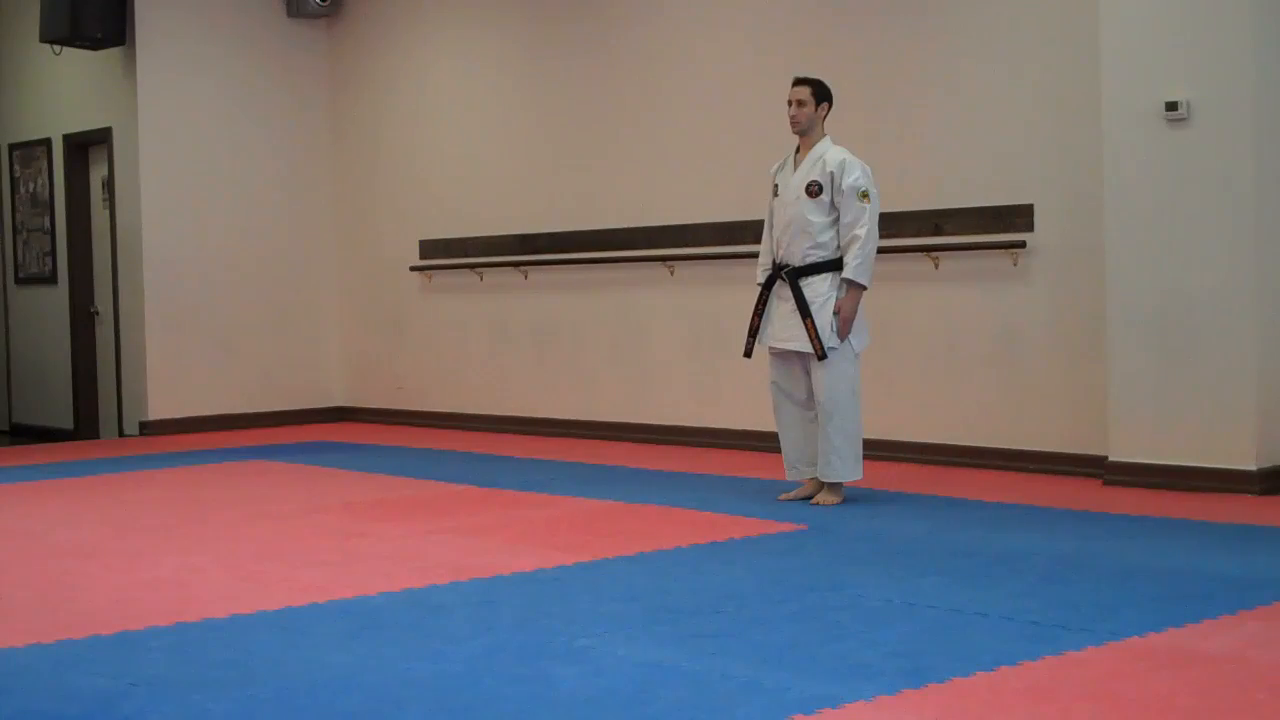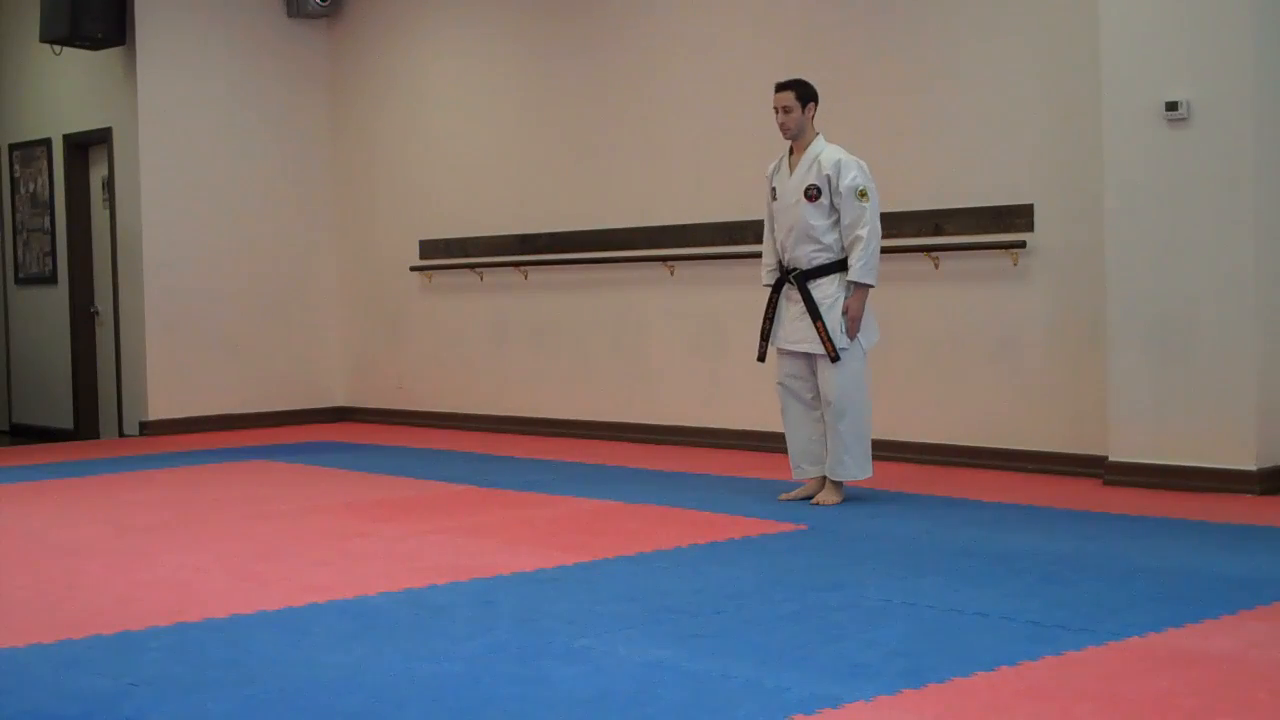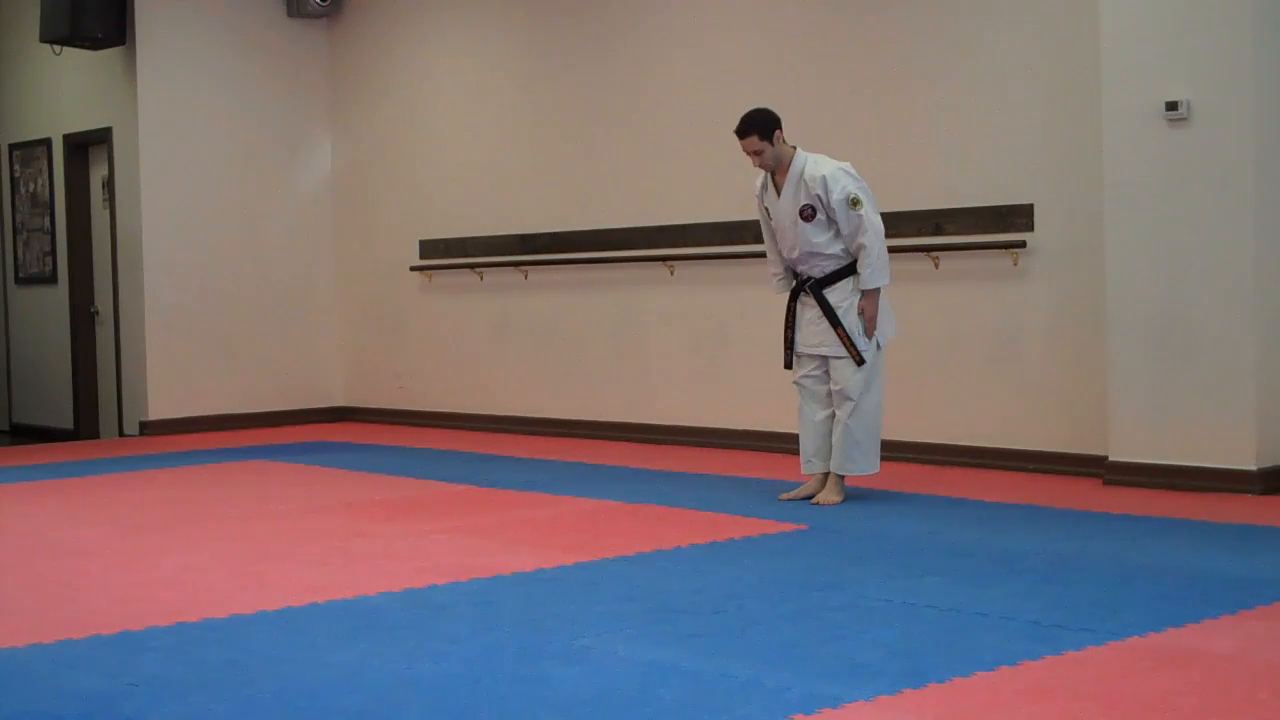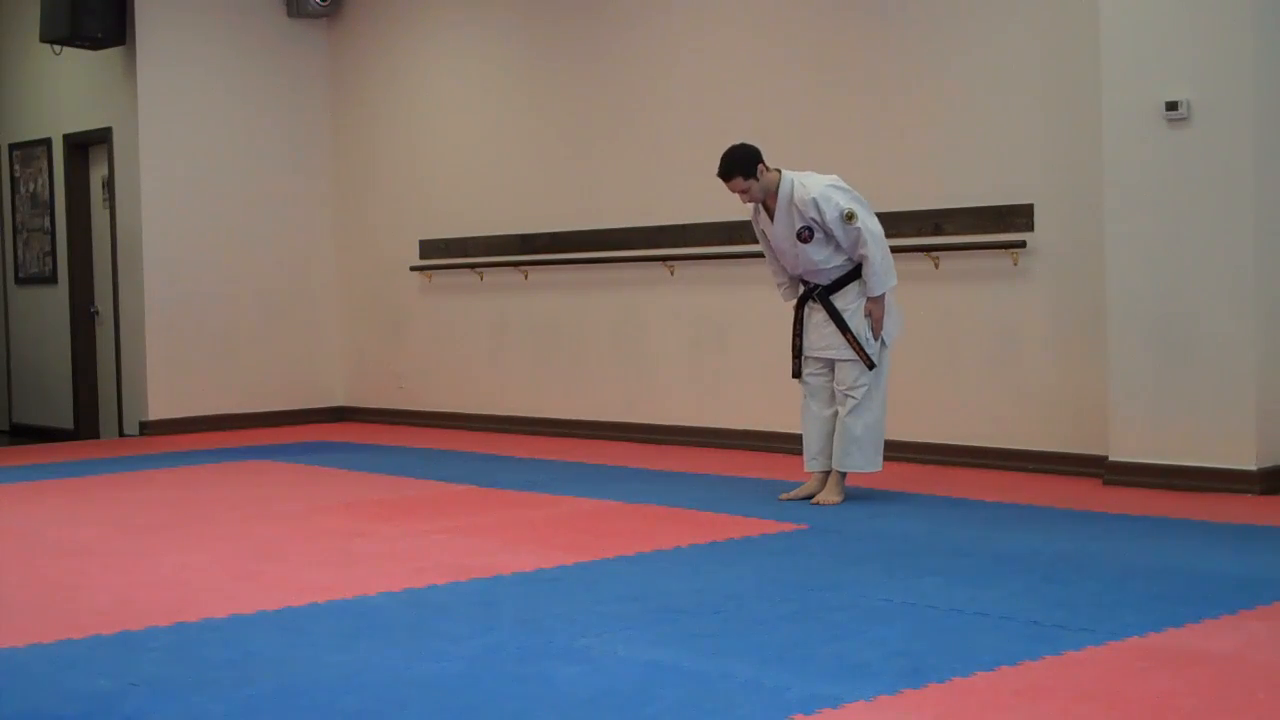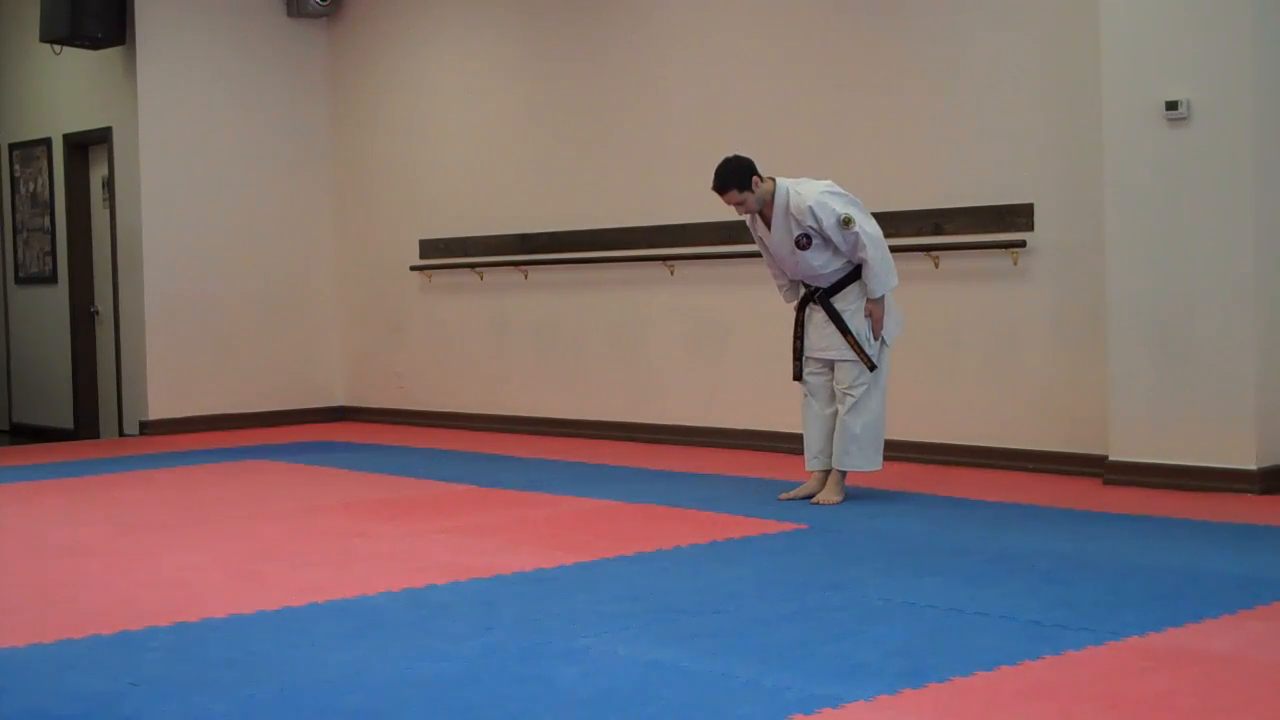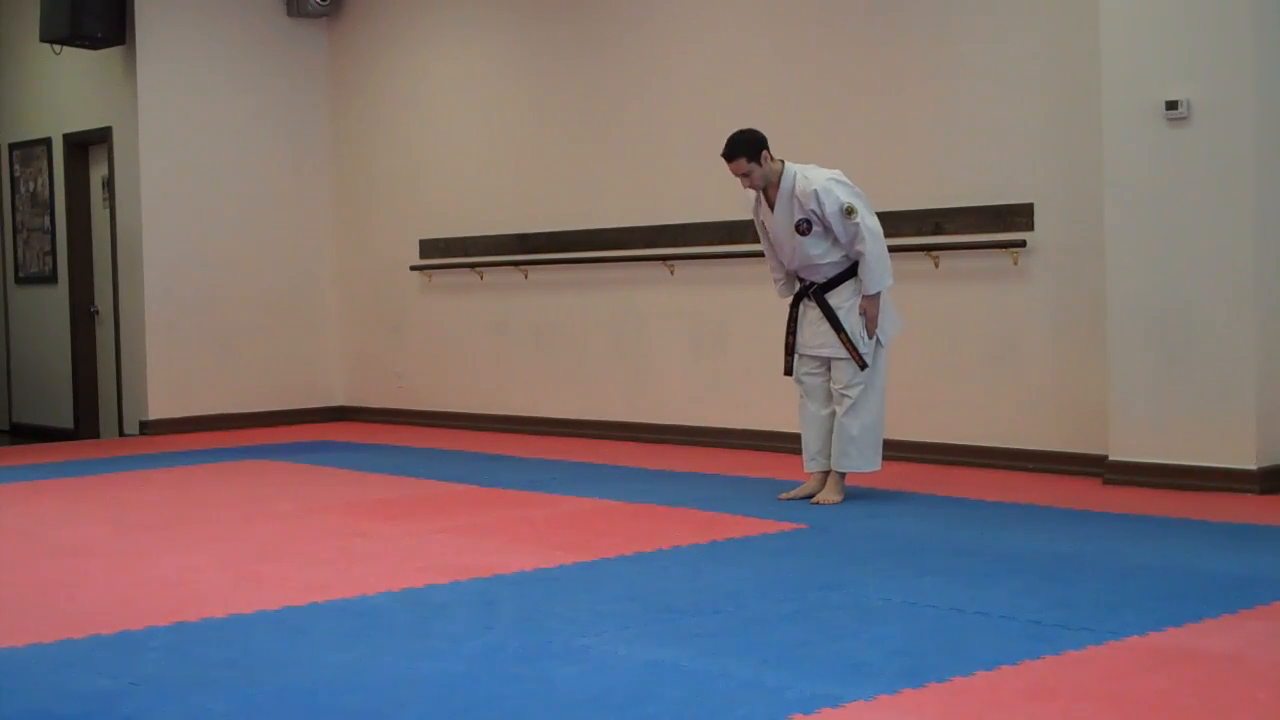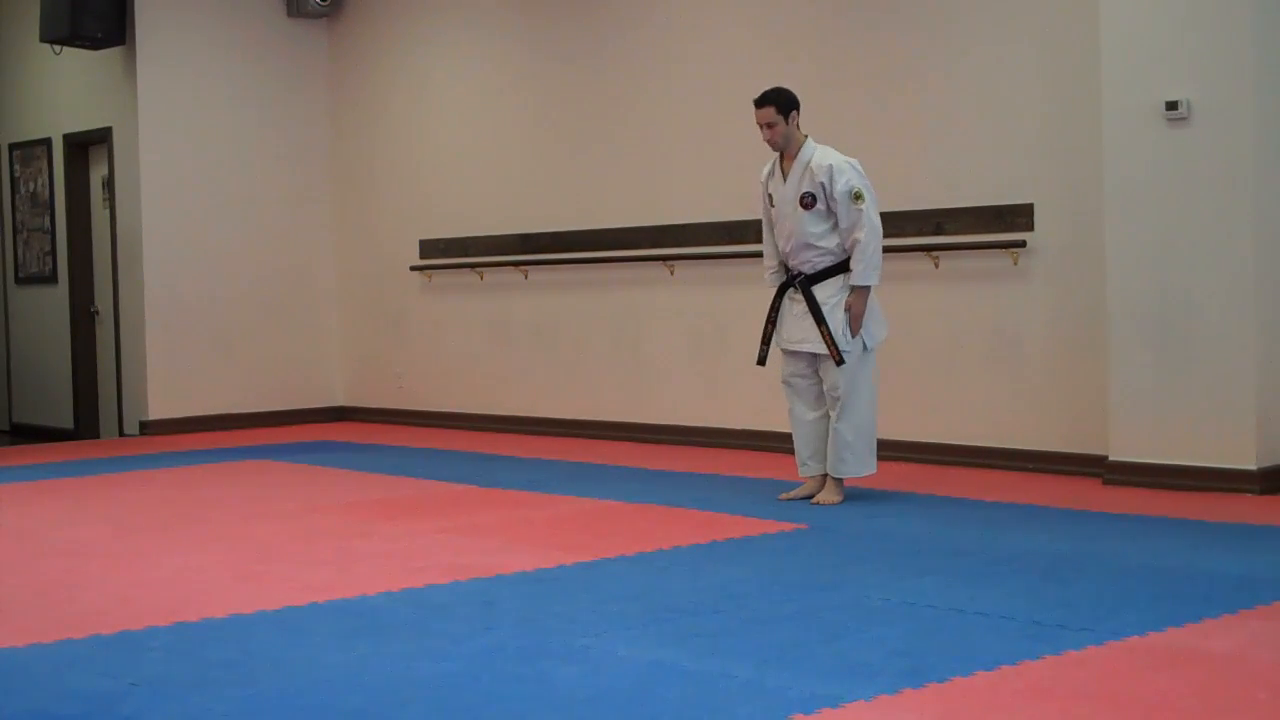
dt=0.4s
person 1, frame 1
left shoulder: (843, 165)
right shoulder: (781, 170)
left elbow: (862, 235)
left wrist: (851, 295)
right wrist: (766, 287)
left hip: (825, 292)
right hip: (784, 294)
left knee: (832, 391)
right knee: (789, 392)
left ankle: (834, 482)
right ankle: (810, 477)
person 1, frame 2
left shoulder: (840, 164)
right shoulder: (777, 171)
left elbow: (864, 231)
left wrist: (858, 294)
right wrist: (774, 288)
left hip: (832, 293)
right hip: (792, 295)
left knee: (839, 392)
right knee: (794, 390)
left ankle: (835, 480)
right ankle: (812, 476)
person 1, frame 3
left shoulder: (827, 175)
right shoulder: (764, 188)
left elbow: (869, 233)
left wrist: (870, 295)
right wrist: (789, 293)
left hip: (849, 295)
right hip: (809, 298)
left knee: (851, 388)
right knee: (811, 388)
left ankle: (837, 479)
right ankle: (816, 475)
person 1, frame 4
left shoulder: (816, 194)
right shoulder: (758, 211)
left elbow: (870, 238)
left wrist: (876, 298)
right wrist: (798, 301)
left hip: (855, 295)
right hip: (817, 302)
left knee: (855, 386)
right knee: (816, 387)
left ankle: (838, 478)
right ankle: (819, 474)
person 1, frame 5
left shoulder: (812, 200)
right shoulder: (756, 218)
left elbow: (869, 240)
left wrist: (876, 298)
right wrist: (800, 303)
left hip: (856, 296)
right hip: (818, 303)
left knee: (855, 386)
right knee: (816, 388)
left ankle: (838, 478)
right ankle: (819, 474)
person 1, frame 6
left shoulder: (819, 187)
right shoulder: (760, 202)
left elbow: (868, 237)
left wrist: (871, 296)
right wrist: (794, 297)
left hip: (851, 296)
right hip: (813, 300)
left knee: (852, 387)
right knee: (812, 388)
left ankle: (837, 478)
right ankle: (818, 474)
person 1, frame 7
left shoulder: (832, 167)
right shoulder: (769, 175)
left elbow: (865, 231)
left wrist: (859, 293)
right wrist: (778, 289)
left hip: (837, 293)
right hip: (798, 295)
left knee: (843, 389)
right knee: (800, 389)
left ankle: (837, 479)
right ankle: (815, 475)
